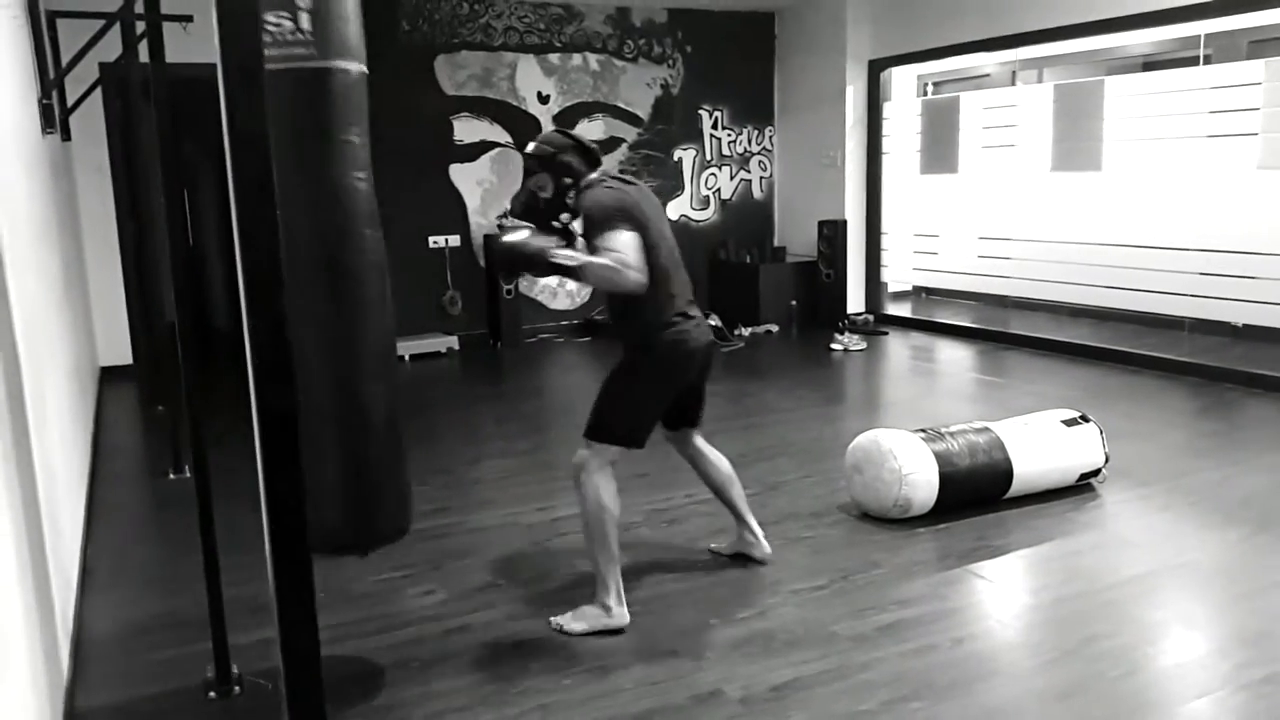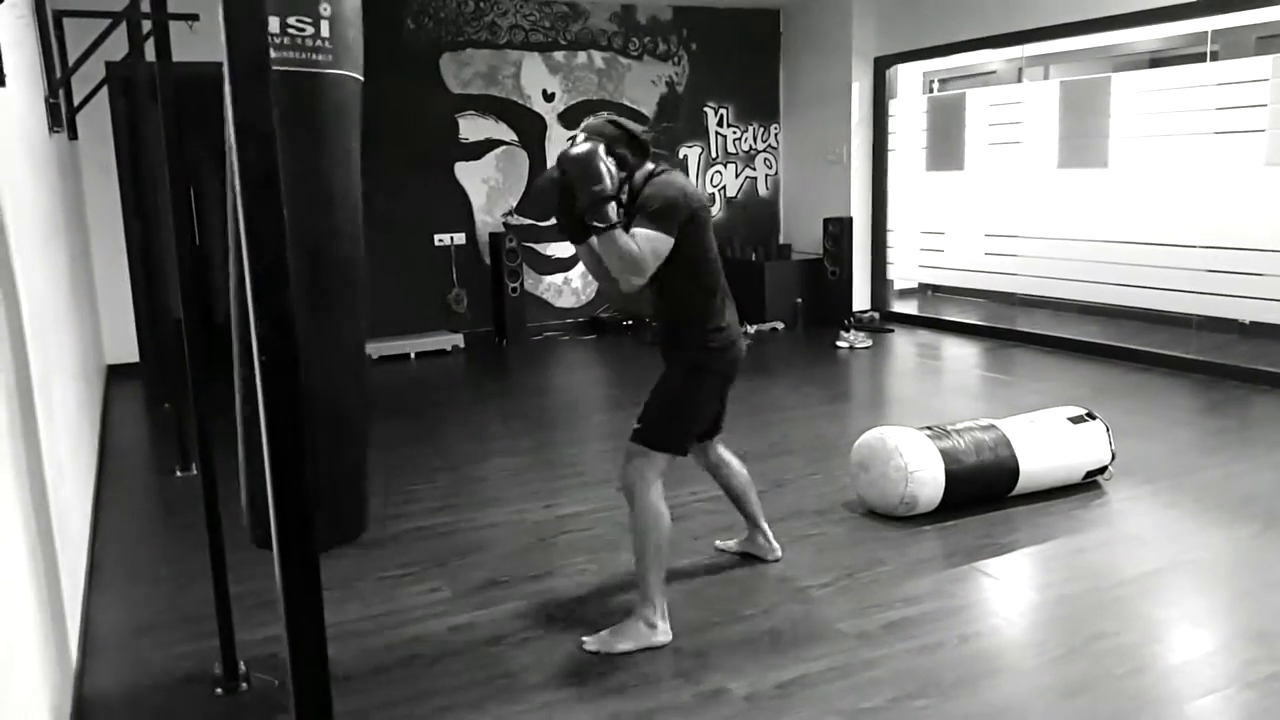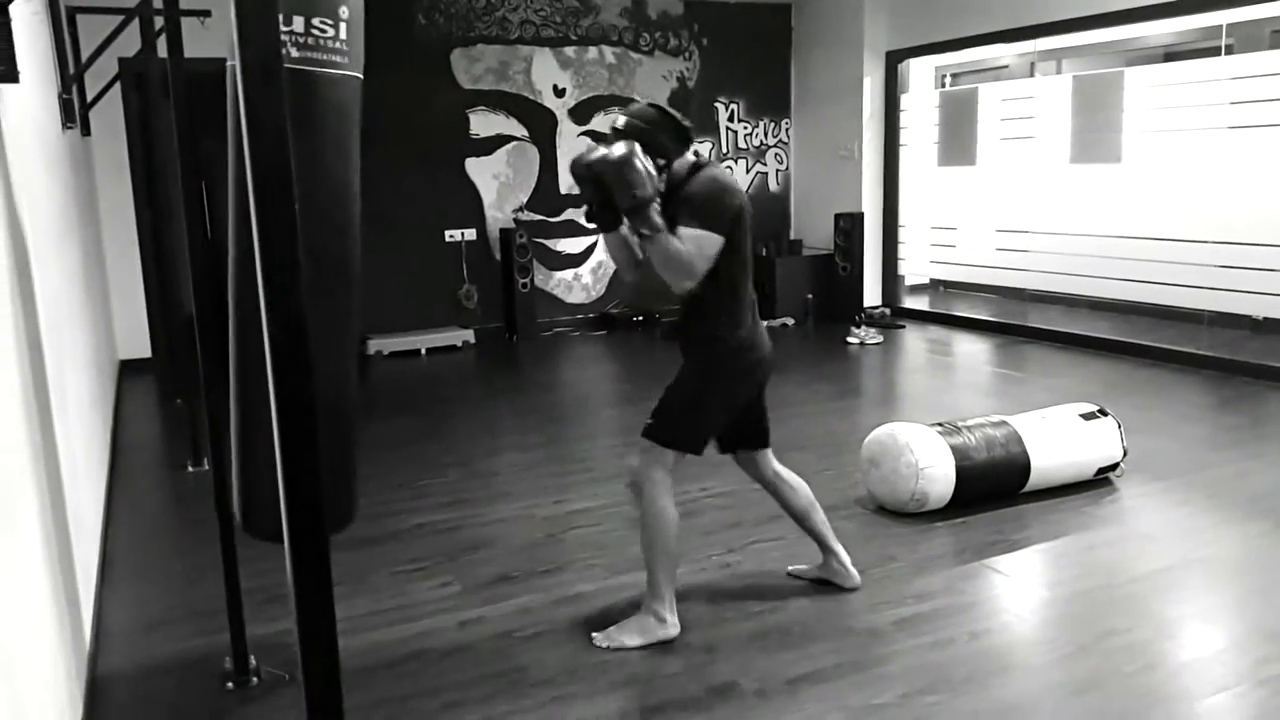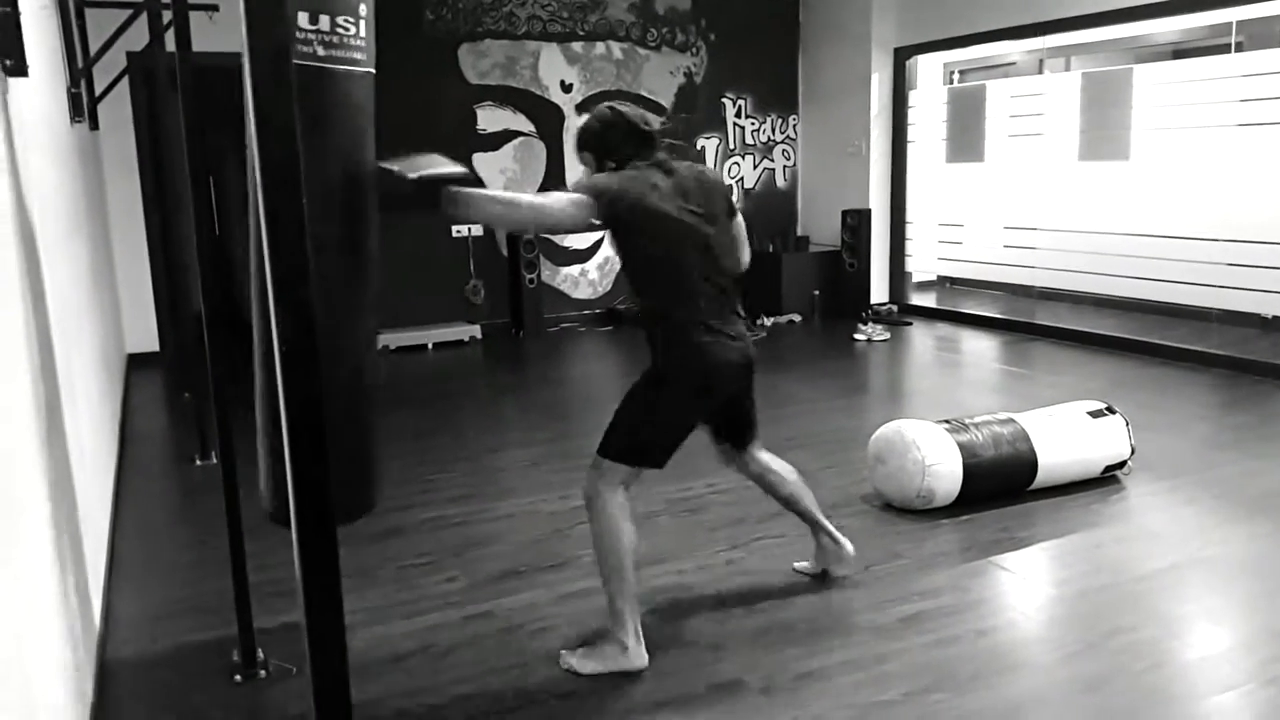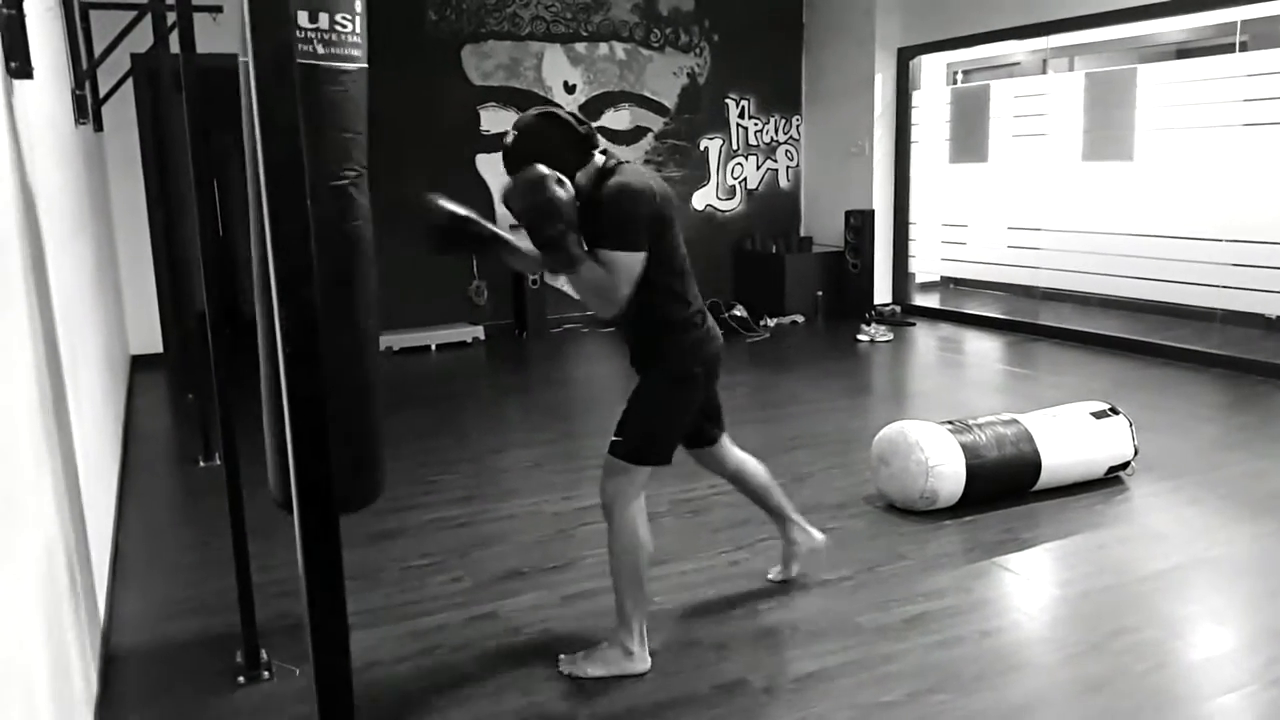
dt=0.3s
person 1, frame 1
left shoulder: (602, 200)
right shoulder: (627, 191)
left elbow: (628, 276)
left wrist: (562, 259)
right wrist: (555, 229)
left hip: (658, 347)
right hip: (691, 338)
left knee: (590, 464)
right knee: (686, 439)
left ankle: (608, 602)
right ankle: (750, 535)
person 1, frame 2
left shoulder: (666, 194)
right shoulder: (645, 196)
left elbow: (630, 275)
right elbow: (613, 280)
left wrist: (600, 206)
right wrist: (578, 227)
left hip: (702, 351)
right hip: (710, 344)
left knee: (640, 473)
right knee: (707, 447)
left ankle: (650, 619)
right ankle: (760, 537)
person 1, frame 3
left shoulder: (710, 190)
right shoulder: (679, 191)
left elbow: (682, 279)
right elbow: (632, 269)
left wrist: (645, 211)
right wrist: (606, 212)
left hip: (724, 354)
right hip: (745, 351)
left knee: (648, 469)
right knee: (762, 465)
left ankle: (660, 612)
right ankle: (837, 561)
person 1, frame 4
left shoulder: (621, 190)
right shoulder: (704, 181)
left elbow: (528, 214)
right elbow: (739, 260)
left wrist: (445, 193)
left hip: (685, 362)
right hip: (733, 350)
left knee: (605, 488)
right knee: (747, 457)
left ankle: (625, 642)
right ankle: (830, 544)
person 1, frame 5
left shoulder: (623, 193)
right shoulder: (606, 186)
left elbow: (608, 301)
right elbow: (597, 271)
left wrist: (556, 236)
left hip: (678, 357)
right hip: (685, 347)
left knee: (619, 490)
right knee: (716, 451)
left ankle: (629, 647)
right ankle: (796, 531)
